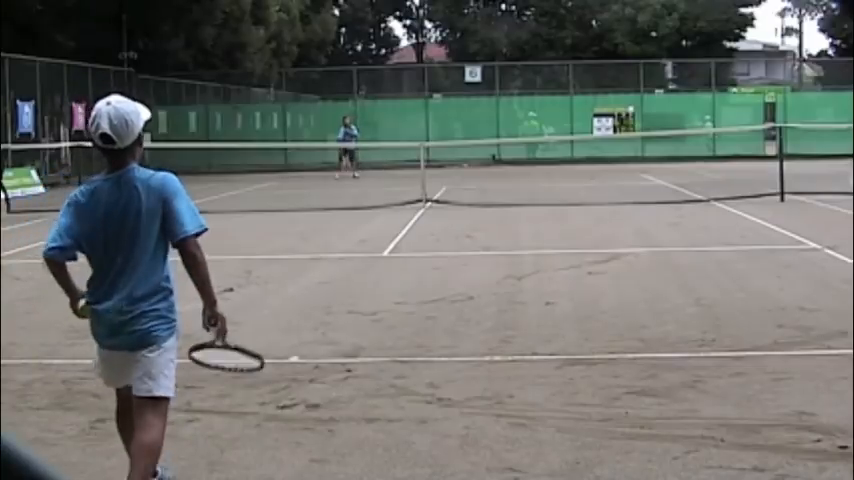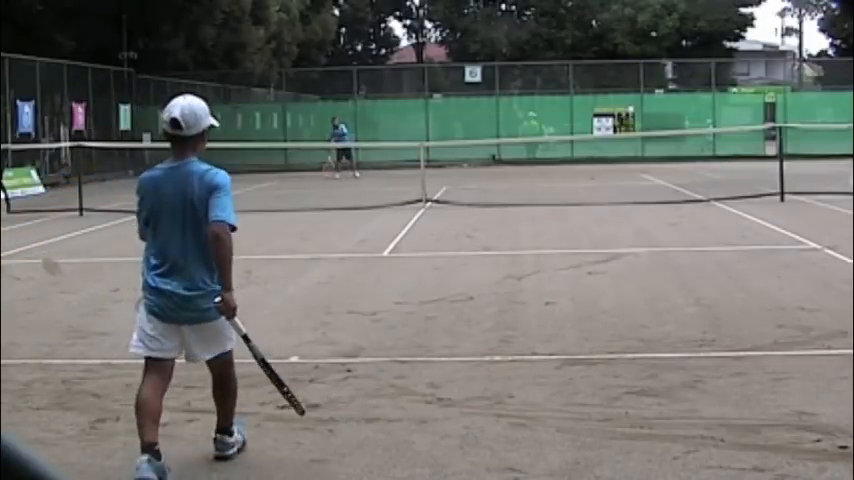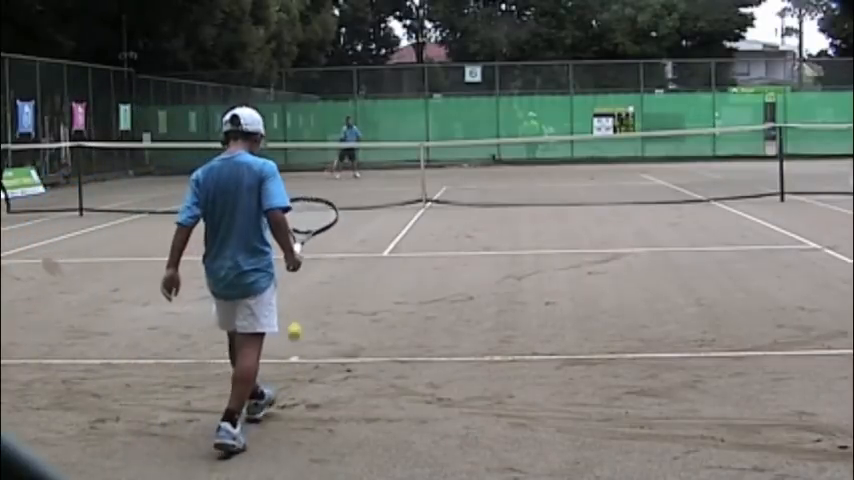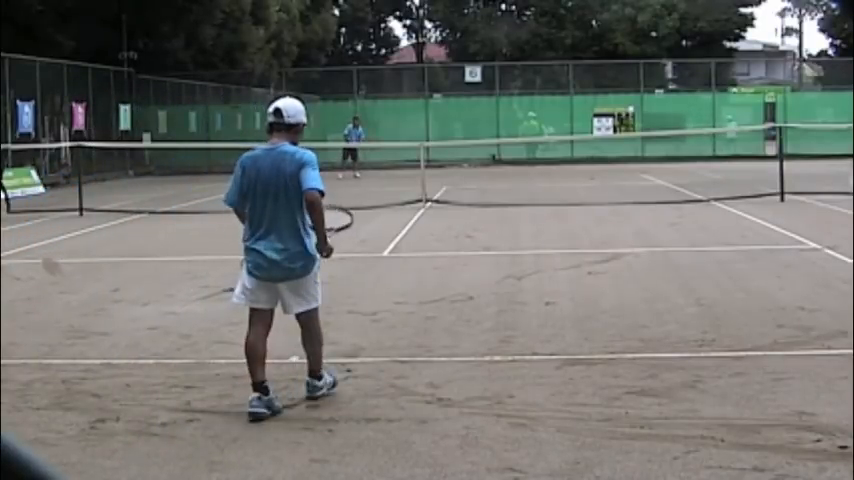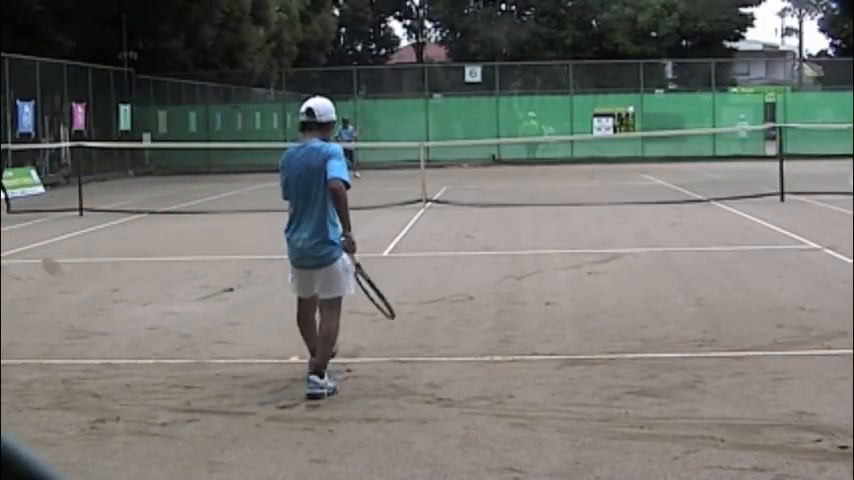
dt=0.5s
person 1, frame 1
left shoulder: (83, 198)
right shoulder: (163, 186)
left elbow: (53, 254)
right elbow: (190, 250)
left wrist: (74, 295)
right wrist: (211, 304)
left hip: (107, 322)
right hip: (153, 321)
left knee: (127, 403)
right knee: (150, 417)
person 1, frame 2
left shoulder: (148, 182)
right shoulder: (215, 179)
left elbow: (146, 233)
right elbow: (219, 233)
right wrist: (228, 290)
left hip: (159, 295)
right hip: (204, 296)
left knee: (154, 376)
right knee: (223, 369)
right ankle: (225, 436)
person 1, frame 3
left shoulder: (202, 174)
right shoulder: (263, 169)
left elbow: (185, 223)
right elbow: (275, 216)
left wrist: (172, 268)
right wrist: (291, 254)
left hip: (219, 274)
right hip: (254, 273)
left knee: (237, 342)
right knee: (248, 351)
left ankle: (254, 397)
right ankle: (229, 425)
person 1, frame 4
left shoulder: (247, 160)
right shoulder: (303, 158)
left elbow: (236, 206)
right elbow: (312, 198)
right wrist: (322, 239)
left hip: (258, 256)
right hip: (297, 256)
left knee: (258, 324)
right knee: (309, 320)
left ankle: (261, 395)
right ankle: (317, 379)
person 1, frame 5
left shoulder: (287, 157)
right shoulder: (331, 152)
right elbow: (336, 187)
right wrist: (347, 230)
left hip: (297, 243)
right hip: (326, 245)
left knee: (306, 304)
right knee: (330, 310)
left ankle: (317, 358)
right ankle: (318, 377)
